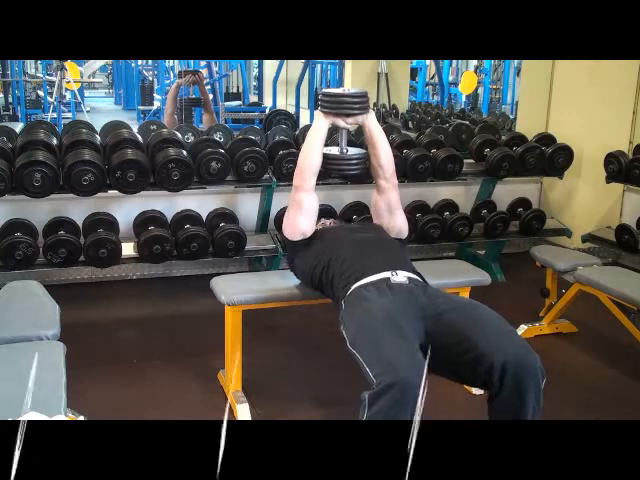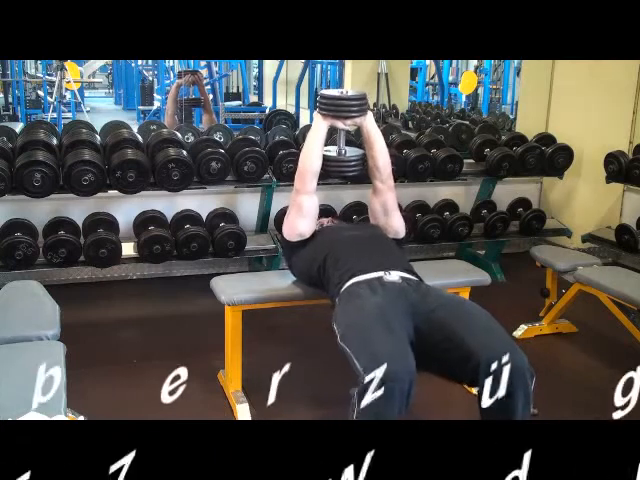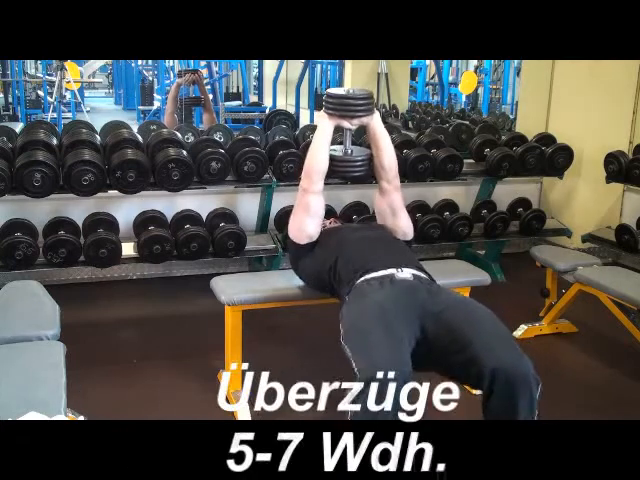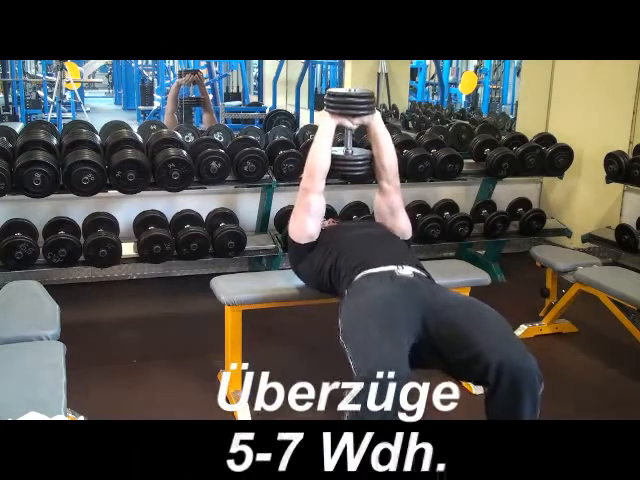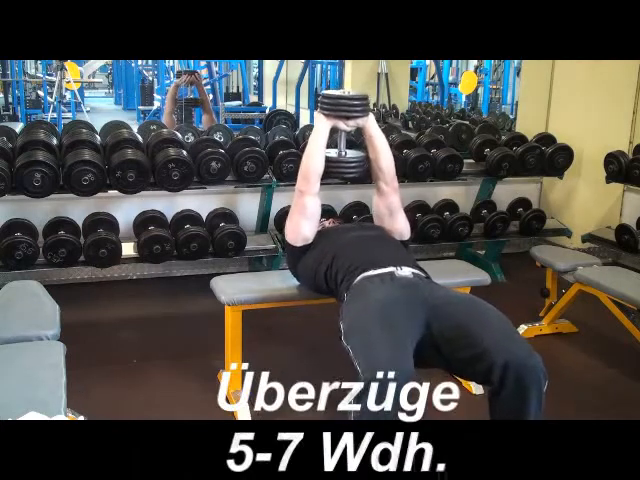
dt=0.7s
person 1, frame 1
left shoulder: (382, 233)
right shoulder: (306, 246)
left elbow: (386, 182)
right elbow: (304, 187)
left wrist: (369, 121)
right wrist: (322, 123)
left hip: (423, 294)
right hip: (369, 295)
left knee: (520, 365)
right knee: (401, 378)
person 1, frame 2
left shoulder: (379, 233)
right shoulder: (303, 244)
left elbow: (383, 184)
right elbow: (304, 190)
left wrist: (367, 123)
right wrist: (320, 125)
left hip: (418, 291)
right hip: (362, 293)
left knee: (507, 367)
right knee: (390, 374)
person 1, frame 3
left shoulder: (386, 234)
right shoulder: (309, 247)
left elbow: (389, 184)
right elbow: (311, 190)
left wrist: (373, 122)
right wrist: (326, 125)
left hip: (429, 291)
left knee: (514, 371)
right knee: (383, 378)
person 1, frame 4
left shoulder: (385, 232)
right shoulder: (309, 246)
left elbow: (389, 184)
right elbow: (311, 189)
left wrist: (374, 121)
right wrist: (328, 123)
left hip: (428, 290)
left knee: (518, 368)
right knee: (381, 375)
person 1, frame 5
left shoulder: (383, 234)
right shoulder: (307, 247)
left elbow: (387, 186)
right elbow: (307, 190)
left wrist: (368, 124)
right wrist: (323, 125)
left hip: (427, 288)
right hip: (371, 291)
left knee: (523, 365)
right knee: (385, 378)
